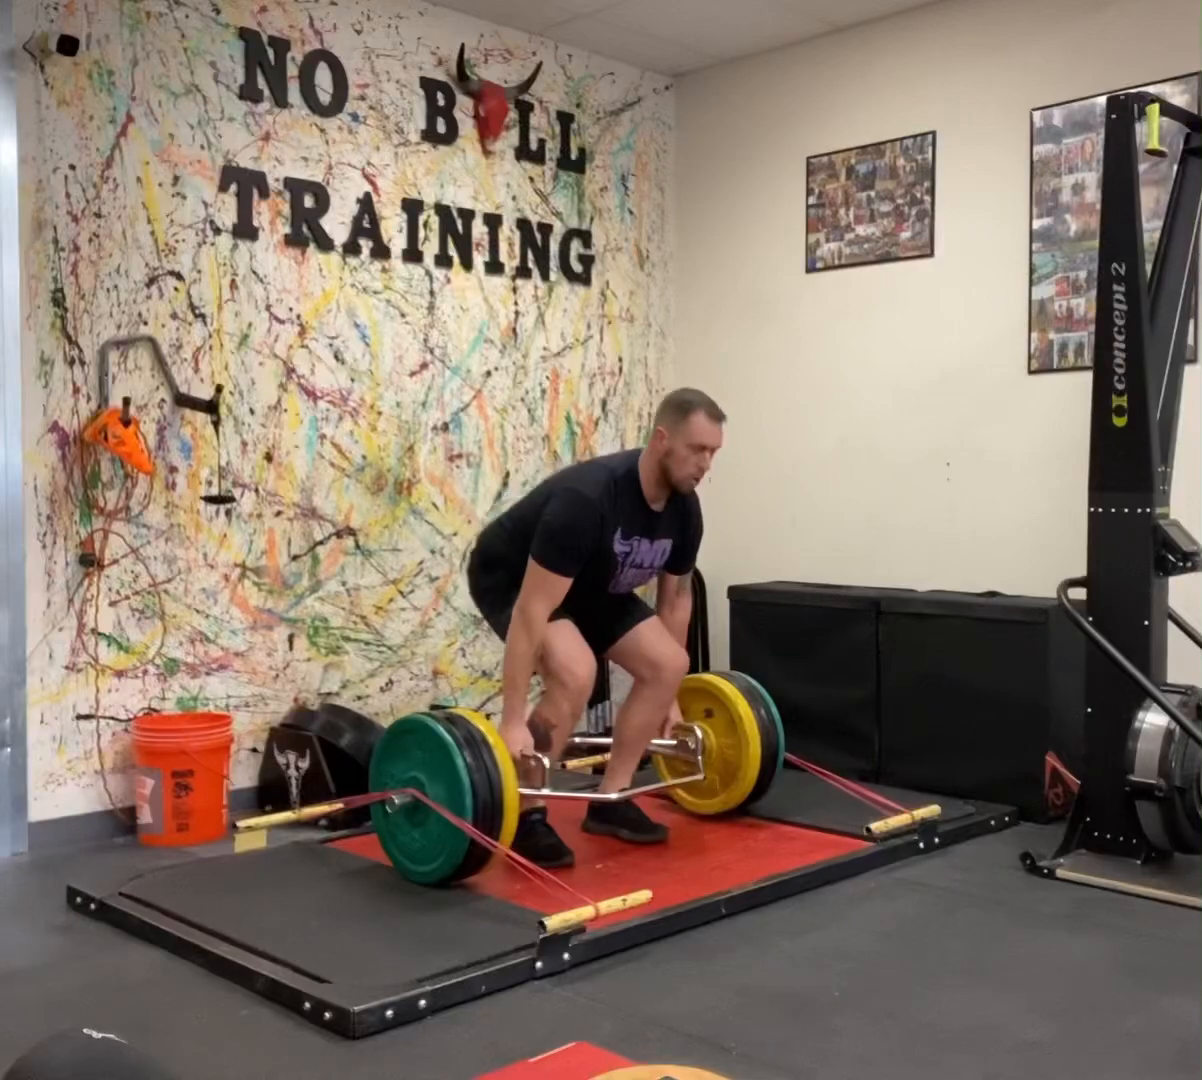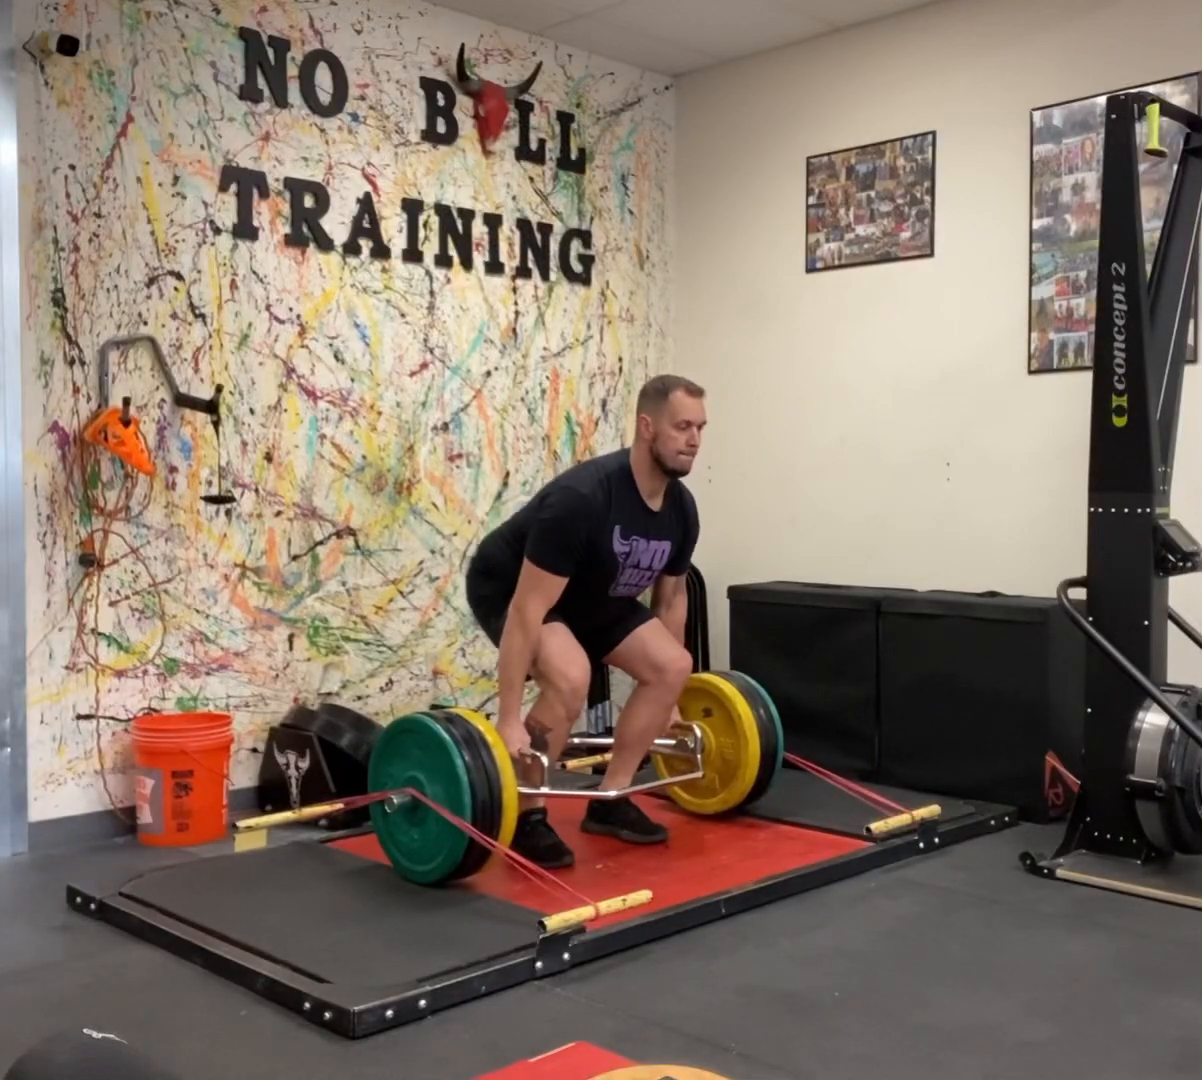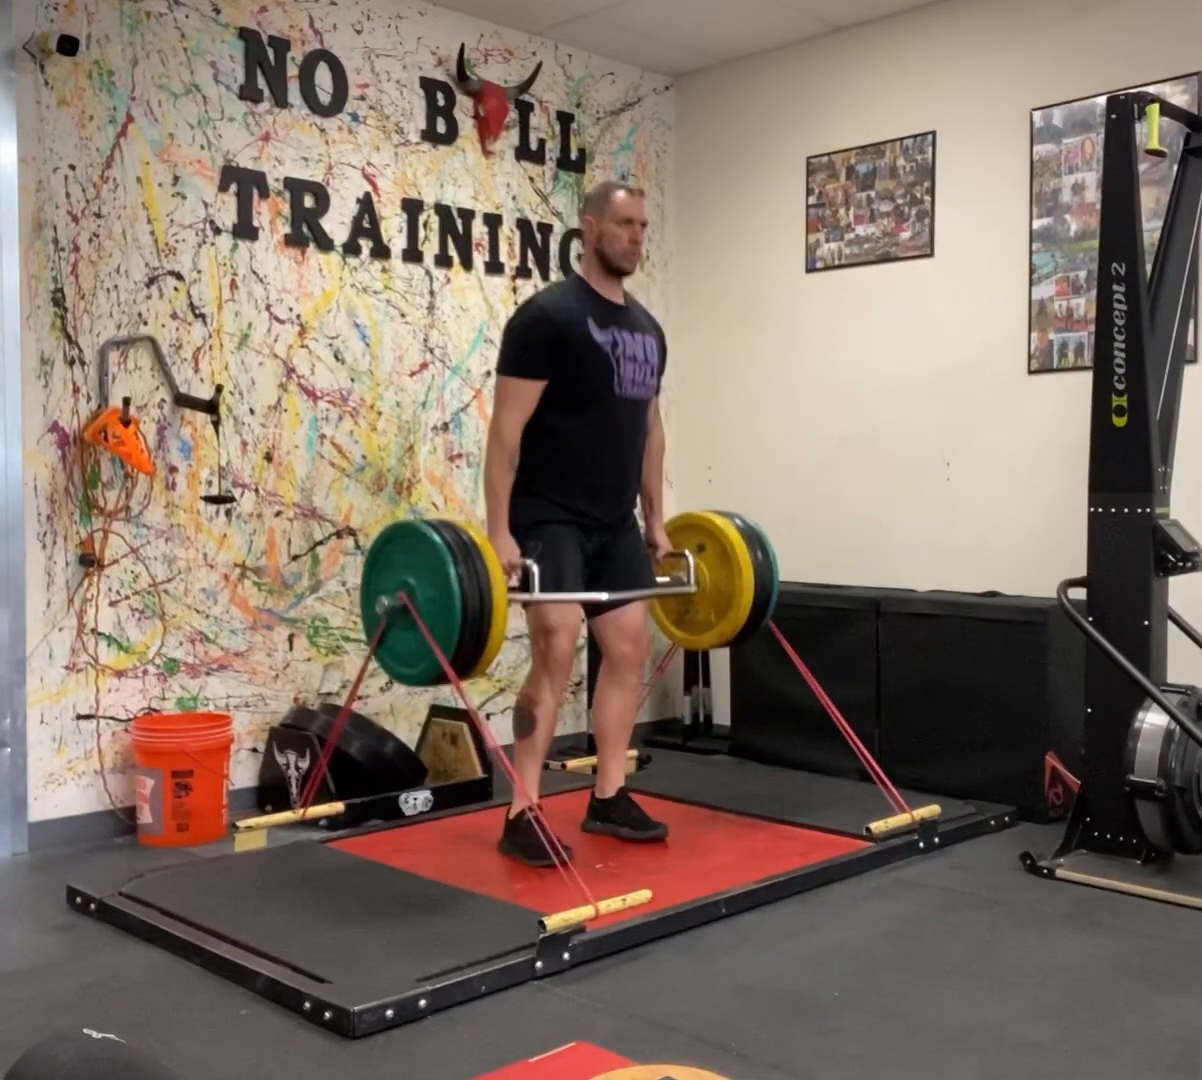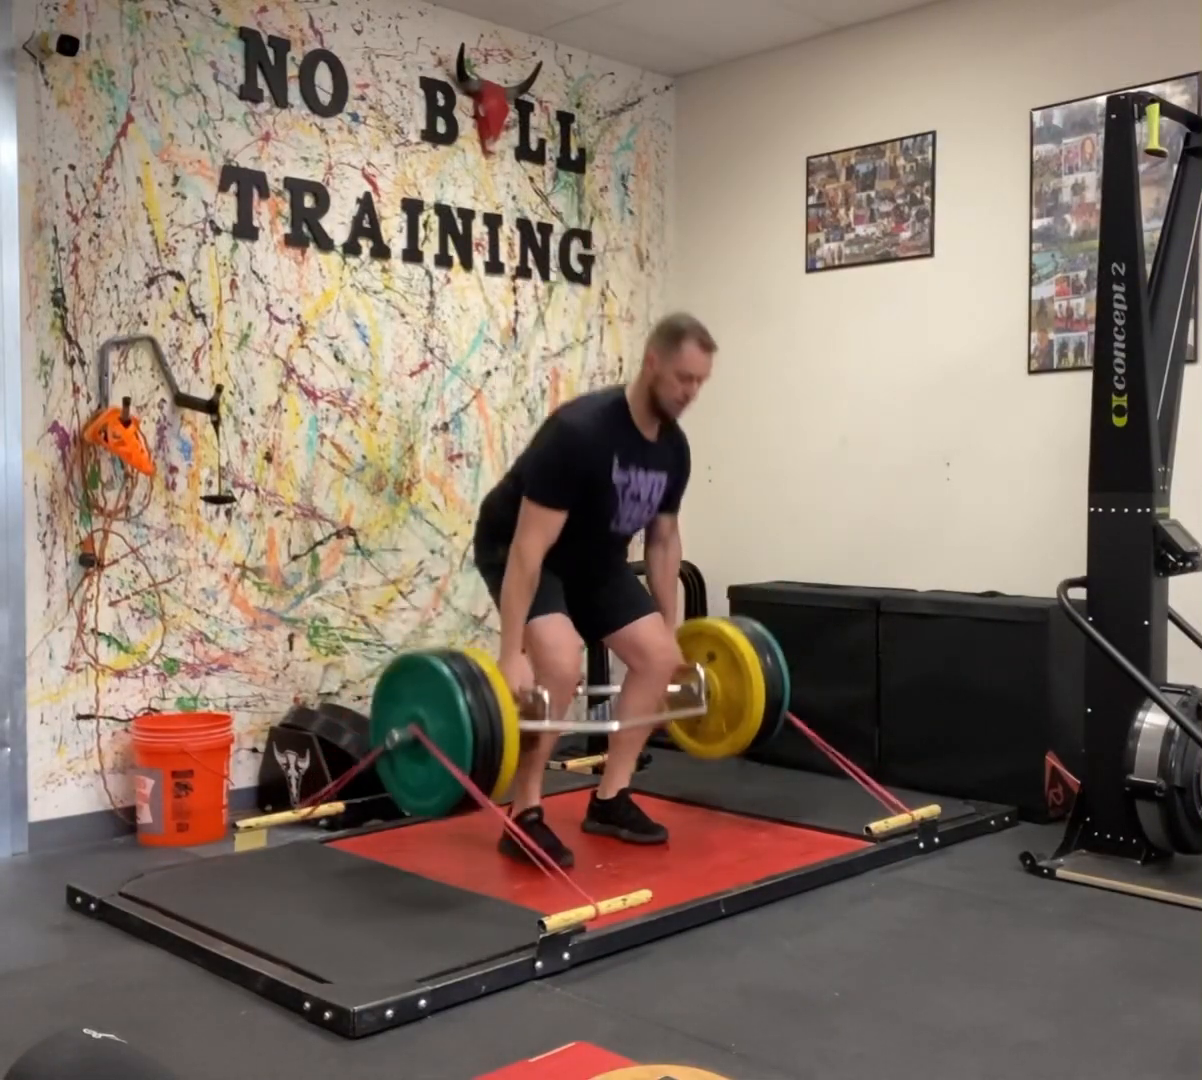
dt=0.7s
person 1, frame 1
left shoulder: (684, 508)
right shoulder: (586, 498)
left elbow: (675, 596)
right elbow: (532, 611)
left wrist: (672, 699)
right wrist: (512, 723)
left hip: (591, 585)
right hip: (509, 575)
left knee: (667, 664)
right knee: (575, 672)
left ankle: (610, 800)
right ankle: (526, 816)
person 1, frame 2
left shoulder: (681, 509)
right shoulder: (582, 500)
left elbow: (671, 597)
right elbow: (528, 613)
left wrist: (670, 705)
right wrist: (509, 723)
right hip: (506, 588)
left knee: (673, 666)
right knee: (570, 677)
left ankle: (609, 802)
right ankle: (526, 818)
person 1, frame 3
left shoulder: (647, 327)
right shoulder: (549, 315)
left elbow: (650, 429)
right elbow: (506, 426)
left wrist: (655, 521)
right wrist: (499, 533)
left hip: (614, 519)
right hip: (547, 514)
left knee: (628, 651)
right knee: (557, 651)
left ankle: (608, 798)
right ankle: (522, 813)
person 1, frame 4
left shoulder: (674, 447)
right shoulder: (581, 433)
left elbow: (664, 541)
right elbow: (528, 547)
left wrist: (671, 634)
right wrist: (511, 657)
left hip: (593, 558)
right hip: (518, 547)
left knee: (657, 657)
right knee: (562, 665)
left ankle: (610, 799)
right ankle: (524, 815)
